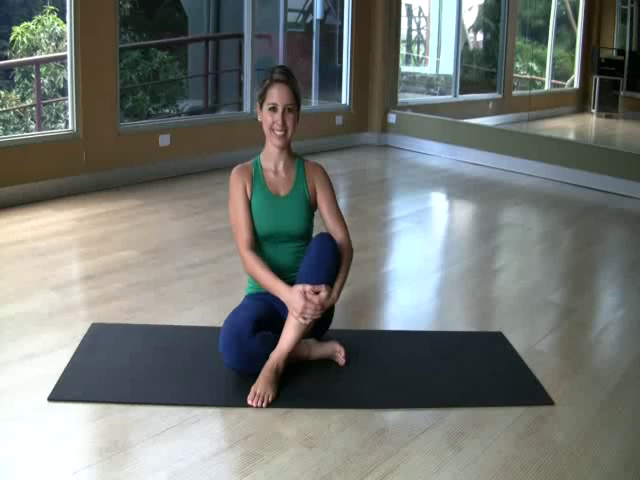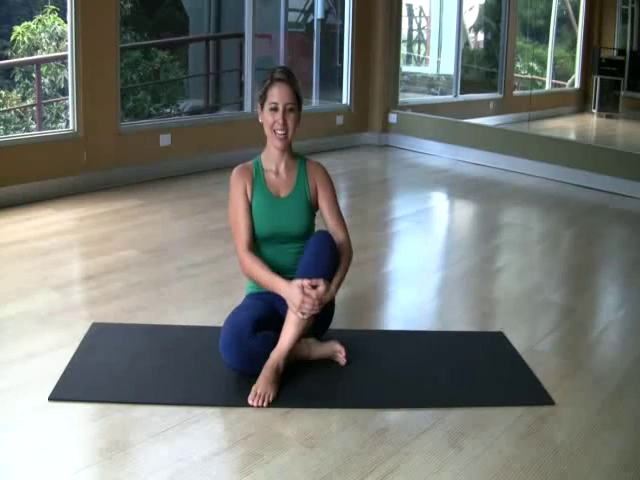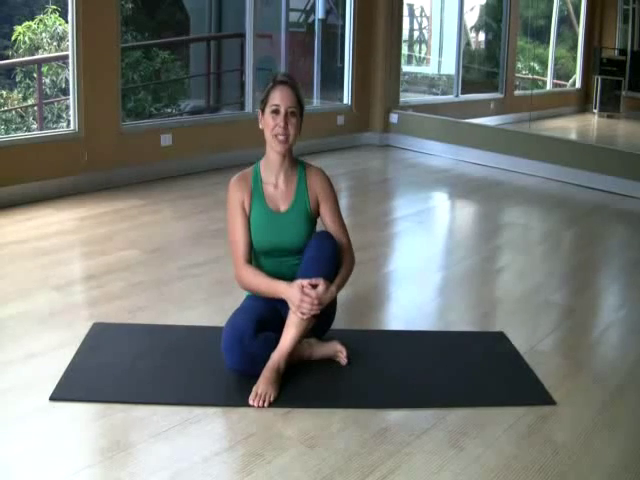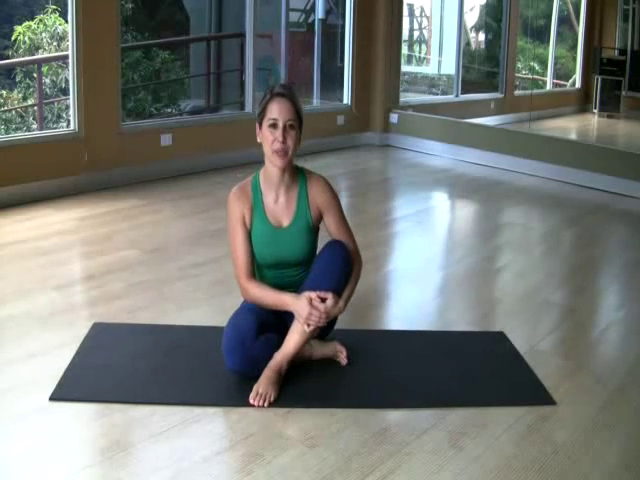
dt=0.4s
person 1, frame 1
left shoulder: (313, 174)
right shoulder: (242, 176)
left elbow: (343, 243)
right elbow: (247, 253)
left wrist: (333, 291)
right wrist: (286, 293)
left hip: (309, 302)
right hip: (265, 296)
left knee: (324, 245)
right knee: (232, 347)
left ankle: (276, 361)
right ankle: (307, 347)
person 1, frame 2
left shoulder: (315, 173)
right shoulder: (243, 176)
left elbow: (344, 245)
right elbow: (245, 255)
left wrist: (331, 287)
right wrist: (285, 288)
left hip: (309, 303)
right hip: (266, 296)
left knee: (321, 242)
right knee: (233, 346)
left ankle: (276, 361)
right ankle: (307, 348)
person 1, frame 3
left shoulder: (316, 180)
right shoulder: (241, 185)
left elbow: (346, 253)
right elbow: (243, 270)
left wrist: (330, 290)
right wrist: (286, 289)
left hip: (310, 304)
right hip: (266, 298)
left knee: (324, 244)
right knee: (234, 349)
left ankle: (277, 362)
right ankle: (310, 348)
person 1, frame 4
left shoulder: (317, 189)
right shoulder: (241, 197)
left elbow: (353, 257)
right elbow: (247, 283)
left wrist: (340, 301)
right wrist: (291, 302)
left hip: (312, 307)
right hip: (267, 303)
left knee: (336, 253)
right knee: (235, 351)
left ankle: (279, 362)
right ankle: (310, 349)
